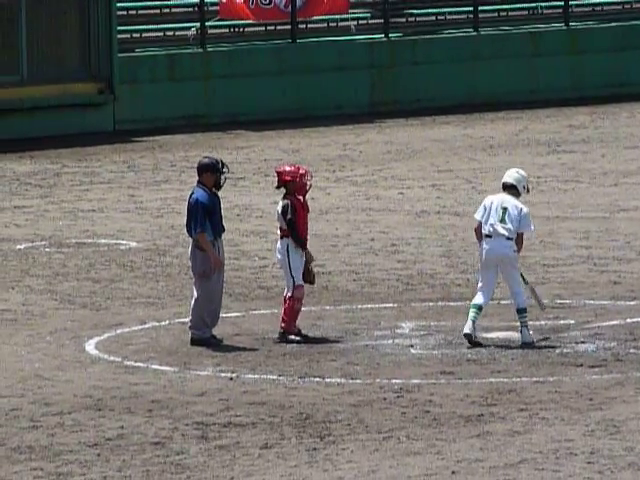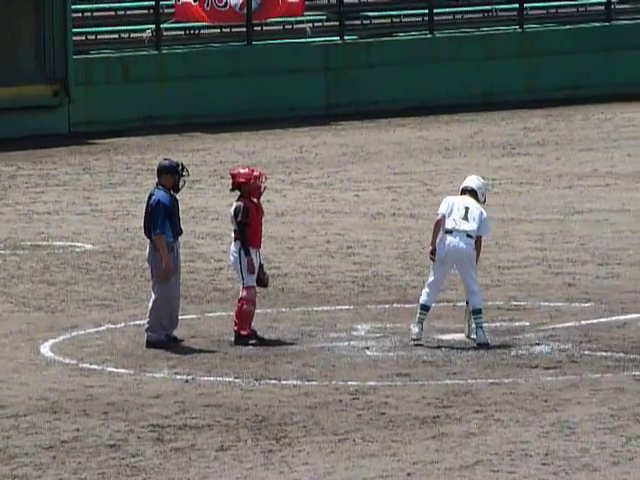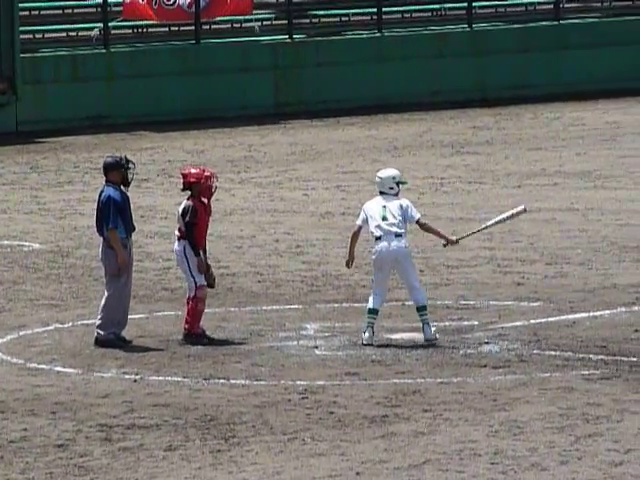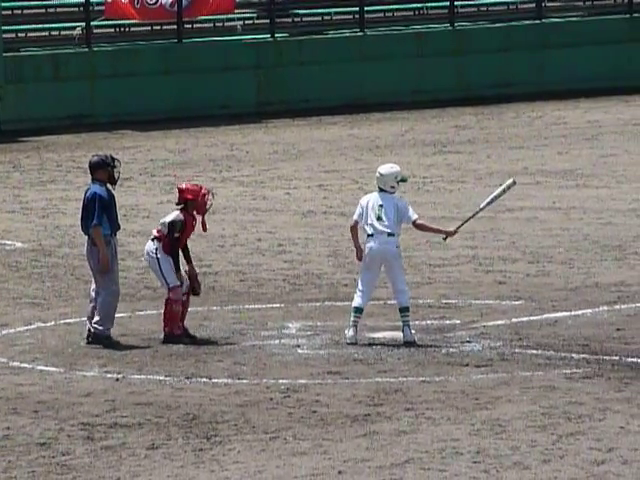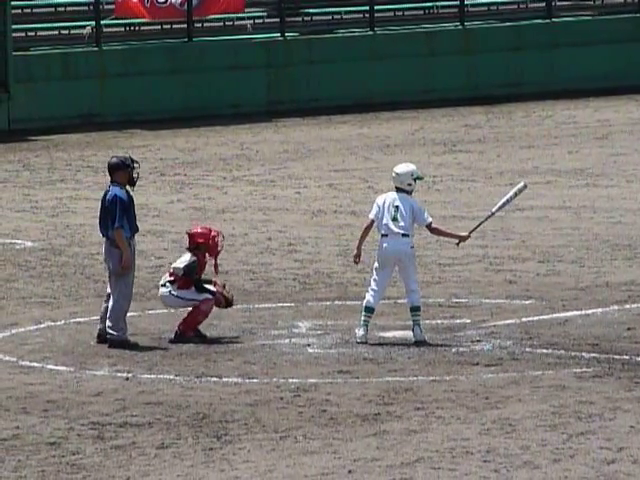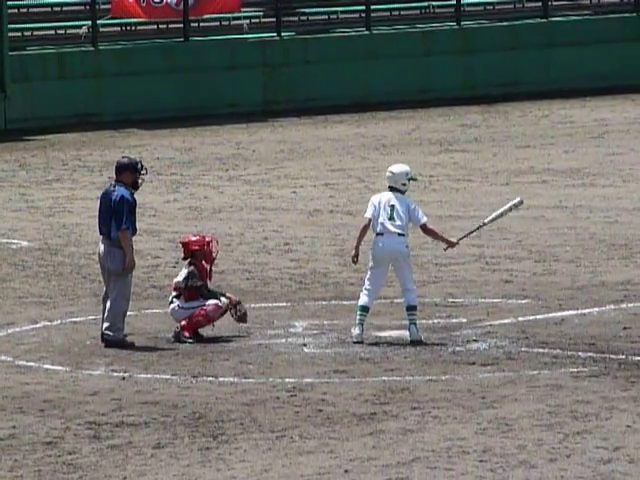
dt=0.5s
person 1, frame 1
left shoulder: (210, 194)
right shoulder: (200, 197)
right elbow: (199, 231)
right wrist: (212, 254)
left hip: (216, 245)
right hip: (204, 249)
left knee: (214, 292)
right knee: (204, 292)
left ankle: (206, 331)
right ankle: (198, 334)
person 1, frame 2
left shoulder: (166, 195)
right shoulder: (161, 199)
right elbow: (158, 233)
right wrist: (165, 259)
left hip: (171, 247)
right hip: (163, 250)
left knee: (172, 293)
right knee: (162, 294)
left ankle: (166, 332)
right ankle: (154, 336)
person 1, frame 3
left shoulder: (117, 192)
right shoulder: (111, 195)
right elbow: (110, 228)
right wrist: (120, 253)
left hip: (123, 245)
right hip: (115, 248)
left knee: (123, 292)
right knee: (114, 293)
left ankle: (114, 332)
right ankle: (103, 334)
person 1, frame 4
left shoulder: (102, 190)
right shoulder: (97, 192)
right elbow: (95, 225)
right wrist: (103, 251)
left hip: (106, 244)
right hip: (101, 245)
left knee: (100, 290)
right knee: (110, 290)
left ankle: (94, 331)
right ankle: (100, 329)
person 1, frame 5
left shoulder: (112, 192)
right shoulder: (118, 194)
right elbow: (117, 228)
right wrist: (126, 253)
left hip: (114, 246)
right hip: (119, 247)
left knee: (114, 292)
right knee: (122, 294)
left ankle: (105, 330)
right ankle: (116, 335)
person 1, frame 6
left shoulder: (107, 192)
right shoulder: (124, 196)
right elbow: (122, 229)
right wrist: (129, 255)
left hip: (105, 245)
right hip: (117, 248)
left knee: (110, 292)
right knee: (119, 294)
left ankle: (109, 331)
right ankle: (113, 335)
person 2, frame 1
left shoulder: (489, 200)
right shoulder: (522, 208)
left elbow: (477, 227)
right elbow: (520, 238)
right wrist: (515, 256)
left hip: (488, 247)
right hip: (508, 248)
left knee: (484, 291)
right knee: (518, 291)
left ankle: (470, 325)
right ankle: (525, 333)
person 2, frame 2
left shoulder: (450, 200)
right shoulder: (481, 211)
left elbow: (439, 219)
right elbow: (478, 241)
left wrist: (432, 244)
right wrist: (474, 263)
left hip: (446, 244)
right hip: (467, 246)
left knee: (431, 287)
right knee: (473, 291)
left ankle: (418, 328)
right ankle: (479, 333)
person 2, frame 3
left shoulder: (369, 205)
right shoulder: (402, 202)
left elbow: (356, 231)
right elbow: (422, 224)
left wrist: (351, 253)
right wrist: (446, 237)
left hip: (380, 249)
right hip: (400, 247)
left knee: (377, 291)
right knee: (415, 288)
left ankle: (368, 333)
right ankle: (427, 330)
person 2, frame 4
left shoulder: (366, 200)
right shoulder: (399, 202)
left elbow: (353, 226)
right elbow: (417, 224)
left wrist: (358, 247)
right wrist: (445, 232)
left hip: (371, 246)
right hip: (391, 246)
left knee: (363, 289)
right knee: (400, 289)
left ankle: (352, 330)
right ankle: (406, 330)
person 2, frame 5
left shoulder: (382, 199)
right shoulder: (413, 203)
left elbow: (369, 225)
right elbow: (432, 228)
left wrist: (358, 248)
right wrist: (458, 236)
left hip: (385, 246)
right hip: (405, 247)
left knee: (375, 289)
right knee: (412, 289)
left ankle: (362, 330)
right ankle: (417, 330)
person 2, frame 6
left shoulder: (377, 198)
right shoulder: (409, 203)
left elbow: (366, 223)
right elbow: (425, 228)
left wrist: (356, 248)
right wrist: (446, 241)
left hip: (380, 245)
right hip: (400, 246)
left knee: (370, 288)
right knee: (408, 288)
left ankle: (358, 329)
right ankle: (413, 329)
person 3, frame 1
left shoulder: (297, 201)
right shoulder: (288, 203)
right elbow: (292, 231)
left wrist: (303, 252)
right wrist: (306, 251)
left hip: (295, 249)
right hip: (289, 248)
left knee: (293, 289)
right knee: (297, 288)
left ankle: (291, 328)
right ankle: (286, 330)
person 3, frame 2
left shoulder: (253, 204)
right shoulder: (241, 206)
right elbow: (241, 234)
left wrist: (258, 260)
right wrist: (249, 258)
left hip: (252, 251)
right hip: (242, 252)
left knee: (251, 291)
right knee: (248, 291)
left ankle: (247, 329)
right ankle: (240, 333)
person 3, frame 3
left shoulder: (202, 204)
right shoulder: (190, 205)
right elbow: (189, 234)
left wrist: (205, 258)
right wrist: (199, 257)
left hip: (194, 251)
right hip: (186, 250)
left knee: (199, 290)
right knee: (199, 289)
left ankle: (195, 329)
right ankle: (190, 332)
person 3, frame 4
left shoulder: (190, 217)
right shoulder: (180, 219)
left elbow: (182, 243)
right elbow: (173, 246)
left wrist: (190, 266)
right wrist: (178, 271)
left hip: (164, 252)
right hip: (157, 251)
left knee: (185, 287)
right knee: (175, 288)
left ankle: (179, 328)
right ankle: (171, 333)
person 3, frame 5
left shoulder: (197, 256)
right shoulder: (194, 260)
left elbow: (195, 281)
right elbow: (198, 287)
left wrist: (213, 282)
right wrist: (215, 293)
left hip: (176, 289)
right hip: (169, 293)
left knee: (212, 294)
right knee: (207, 300)
left ankle: (191, 329)
right ankle: (183, 332)
person 3, frame 6
left shoulder: (200, 266)
right shoulder: (192, 269)
left elbow: (205, 290)
right elbow: (203, 294)
left wrist: (226, 296)
right wrist: (222, 295)
left hip: (188, 305)
right hip: (179, 309)
left knee: (224, 303)
right knee: (215, 306)
left ankle: (190, 328)
right ankle: (183, 329)
